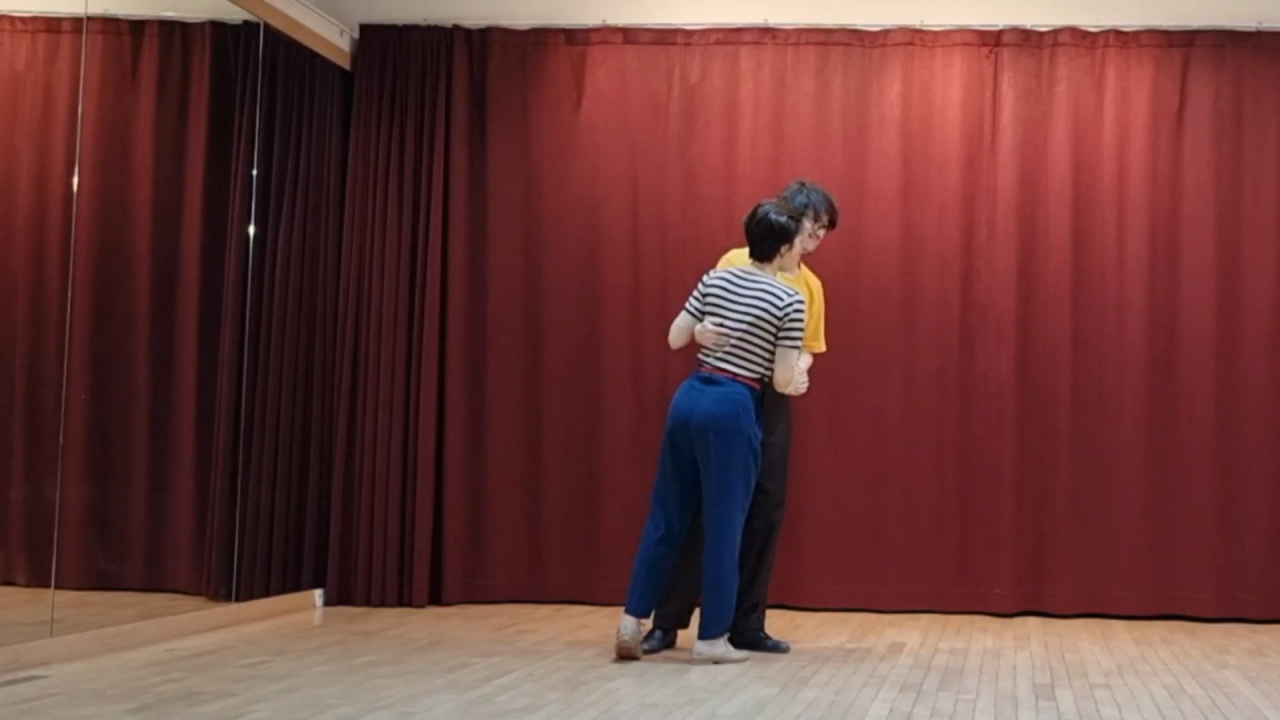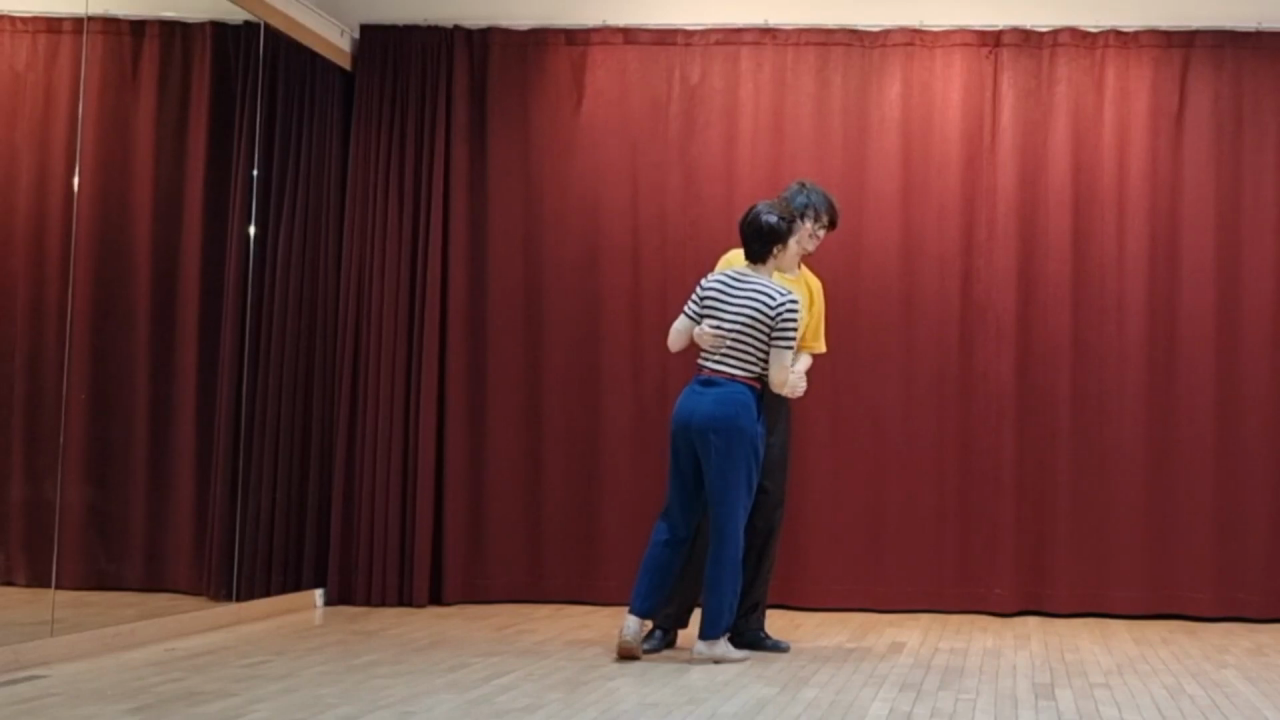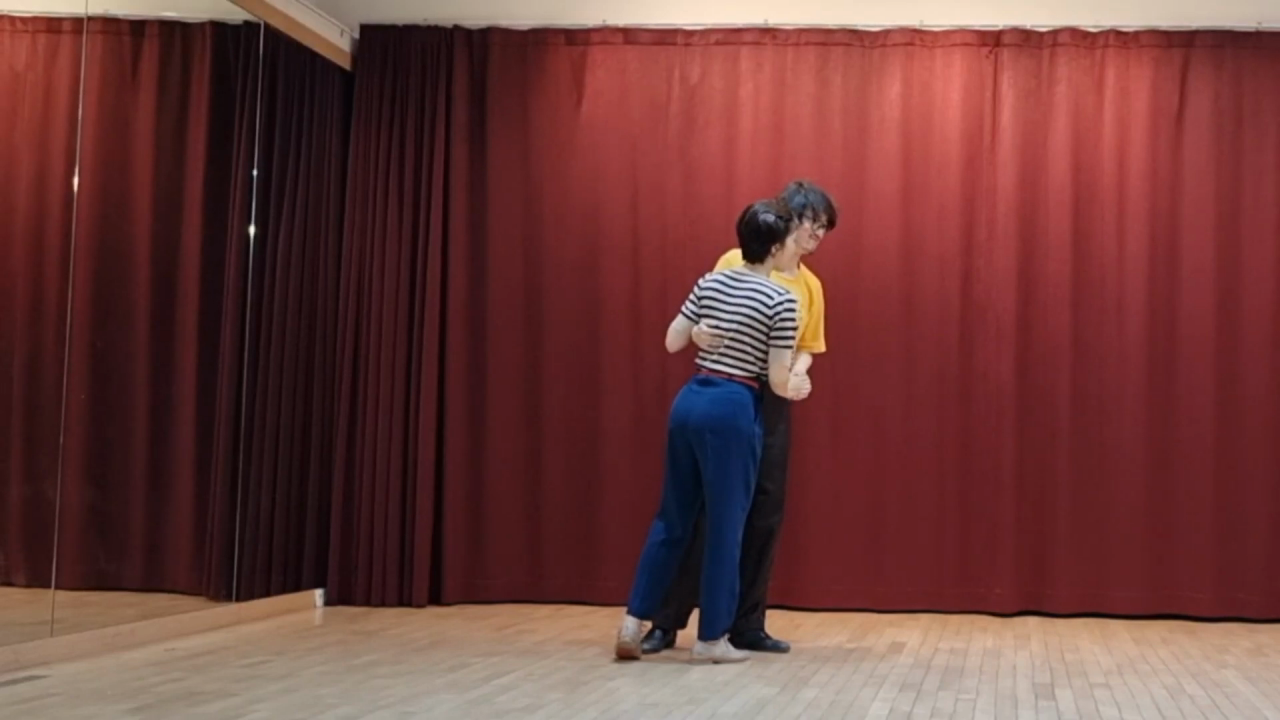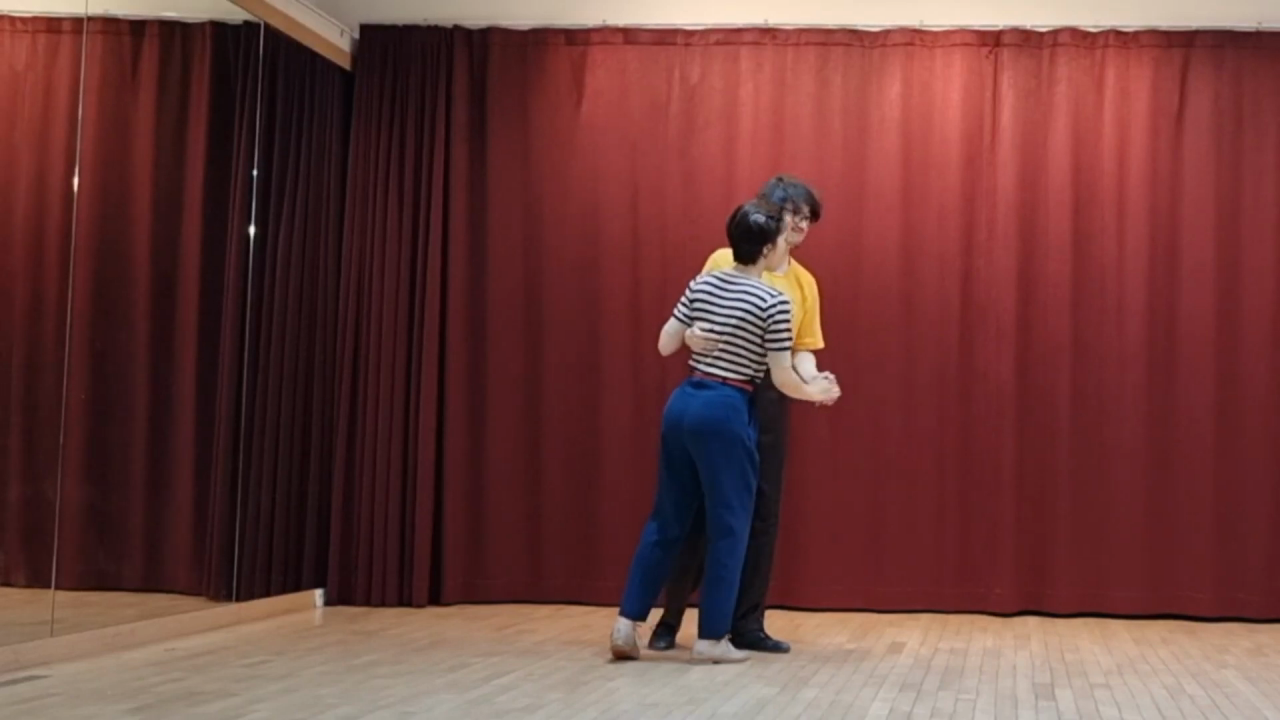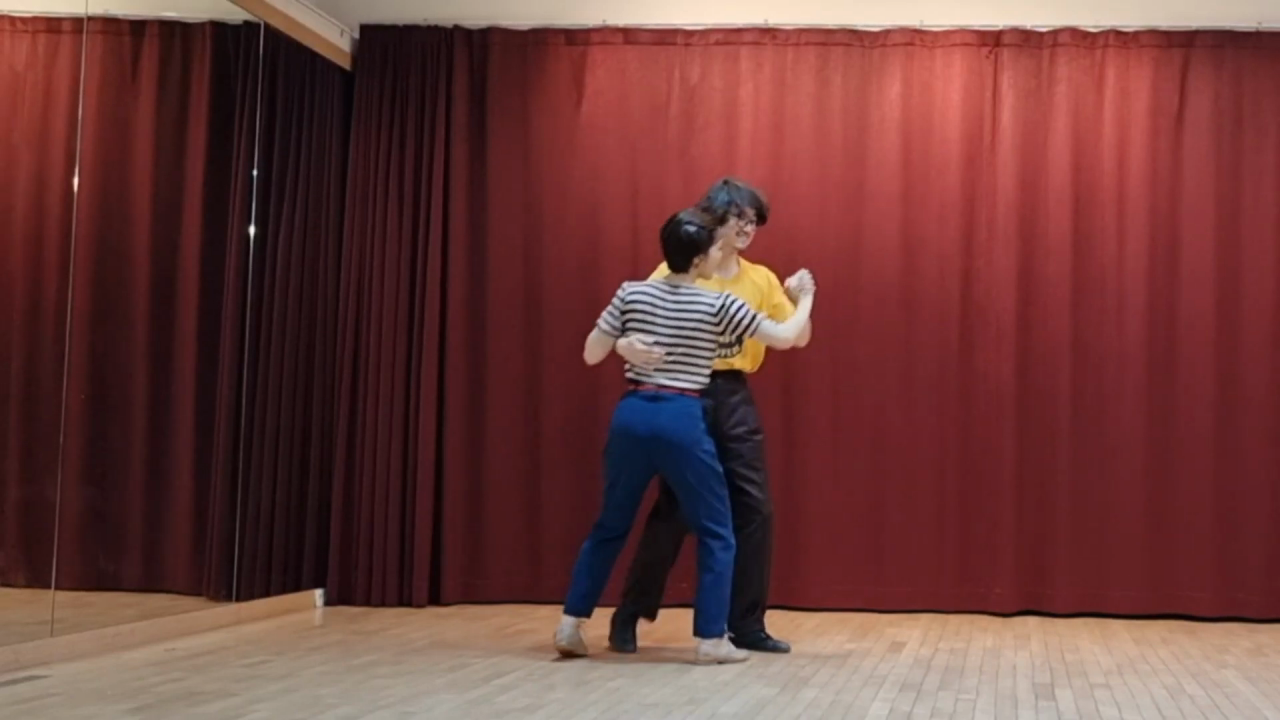
dt=0.4s
person 1, frame 1
left shoulder: (812, 286)
right shoulder: (737, 262)
left elbow: (807, 349)
right elbow: (699, 319)
left wrist: (797, 373)
right wrist: (701, 331)
left hip: (772, 405)
left knee: (765, 513)
left ankle: (747, 625)
right ankle: (667, 621)
person 1, frame 2
left shoulder: (811, 287)
right shoulder: (737, 262)
left elbow: (806, 349)
right elbow: (700, 317)
left wrist: (795, 375)
right wrist: (699, 333)
left hip: (772, 405)
left knee: (765, 512)
left ankle: (747, 624)
right ankle: (667, 621)
person 1, frame 3
left shoulder: (812, 287)
right shoulder: (736, 262)
left elbow: (806, 349)
right elbow: (699, 318)
left wrist: (795, 374)
right wrist: (697, 332)
left hip: (772, 405)
left knee: (765, 513)
left ankle: (747, 624)
right ankle: (667, 621)
person 1, frame 4
left shoulder: (804, 282)
right shoulder: (725, 262)
left elbow: (803, 348)
right elbow: (690, 320)
left wrist: (813, 379)
right wrist: (691, 335)
left hip: (768, 400)
left knee: (762, 512)
left ankle: (746, 624)
right ankle: (670, 618)
person 1, frame 5
left shoulder: (761, 280)
right shoulder: (674, 273)
left elbow: (797, 338)
left wrist: (802, 297)
right wrist: (625, 345)
left hip: (735, 400)
left knee: (755, 509)
right knee: (674, 510)
left ankle: (747, 625)
right ankle: (630, 613)
person 2, frame 1
left shoulder: (715, 279)
right shoulder: (790, 301)
left elbow: (675, 338)
right elbow: (782, 380)
right wrist: (799, 384)
left hip: (689, 397)
right hip: (732, 409)
left knee: (668, 513)
right knee: (725, 521)
left ankle: (631, 621)
right ankle: (711, 637)
person 2, frame 2
left shoulder: (712, 283)
right shoulder: (783, 301)
left elbow: (675, 342)
right elbow: (777, 380)
right wrist: (795, 387)
left hip: (692, 400)
right hip: (734, 410)
left knee: (677, 515)
right knee: (728, 523)
left ankle: (635, 621)
right ankle: (712, 637)
person 2, frame 3
left shoulder: (710, 282)
right shoulder: (781, 300)
left elbow: (673, 342)
right elbow: (777, 379)
right wrist: (796, 390)
left hip: (689, 399)
right hip: (732, 410)
left knee: (673, 516)
right knee: (725, 522)
left ankle: (633, 622)
right ankle: (711, 637)
person 2, frame 4
left shoulder: (702, 284)
right shoulder: (774, 302)
left elbow: (665, 345)
right elbow: (781, 379)
right wrist: (815, 391)
left hip: (682, 402)
right hip: (724, 412)
left knee: (666, 518)
right knee: (729, 524)
left ankle: (627, 623)
right ankle: (711, 638)
person 2, frame 5
left shoulder: (631, 293)
right shoulder: (718, 306)
left elbow: (592, 354)
right elbow: (785, 337)
right wrist: (806, 298)
left hip: (630, 417)
right hip: (680, 423)
left knee: (611, 525)
right knee: (716, 530)
left ankle: (570, 624)
right ankle: (711, 638)
